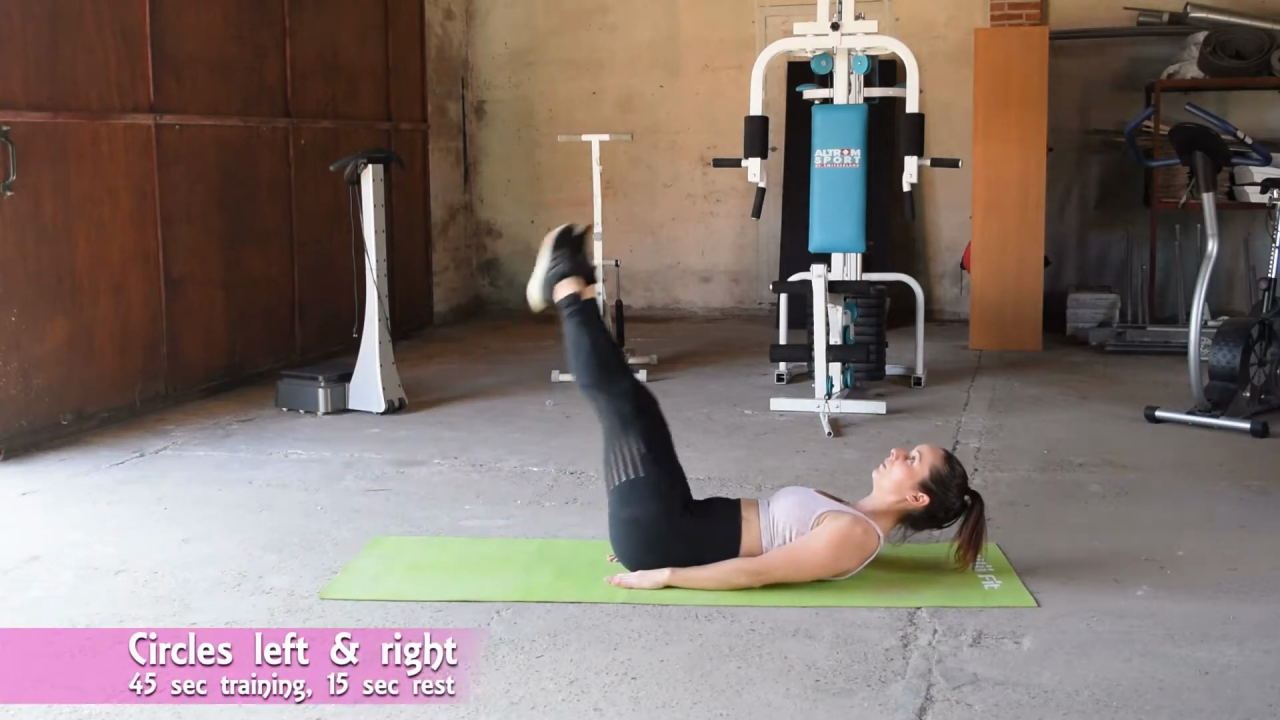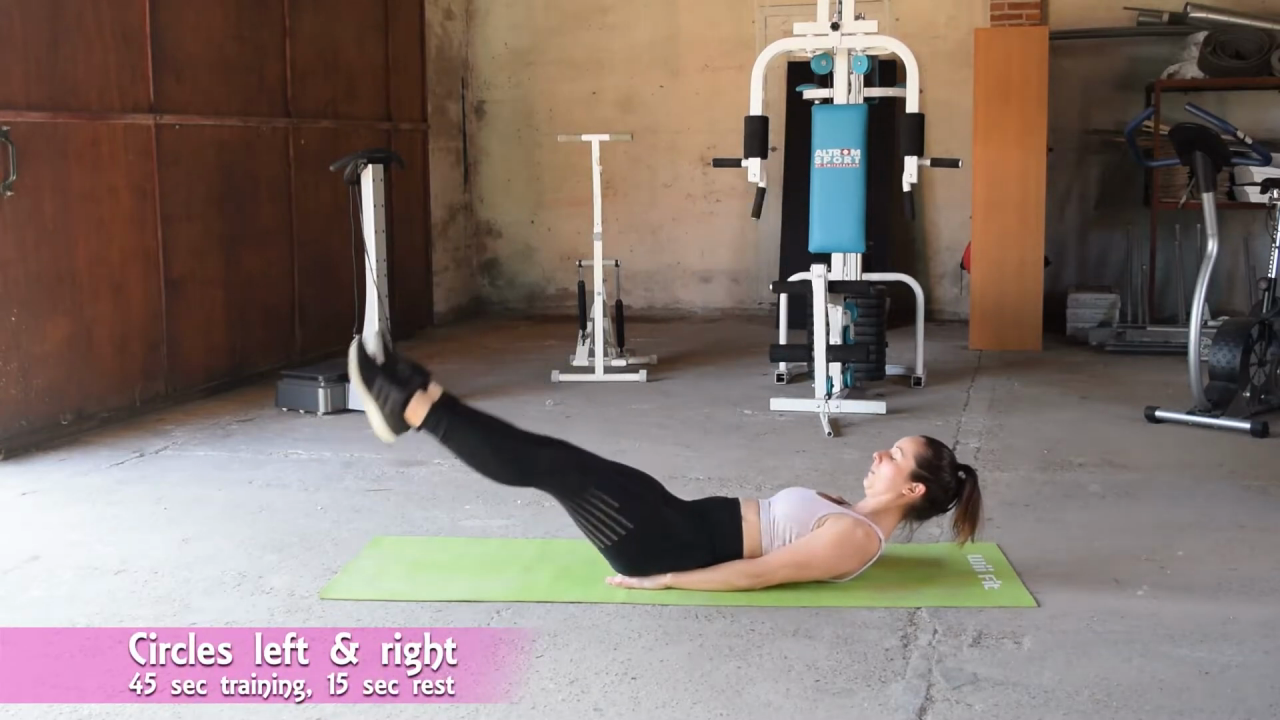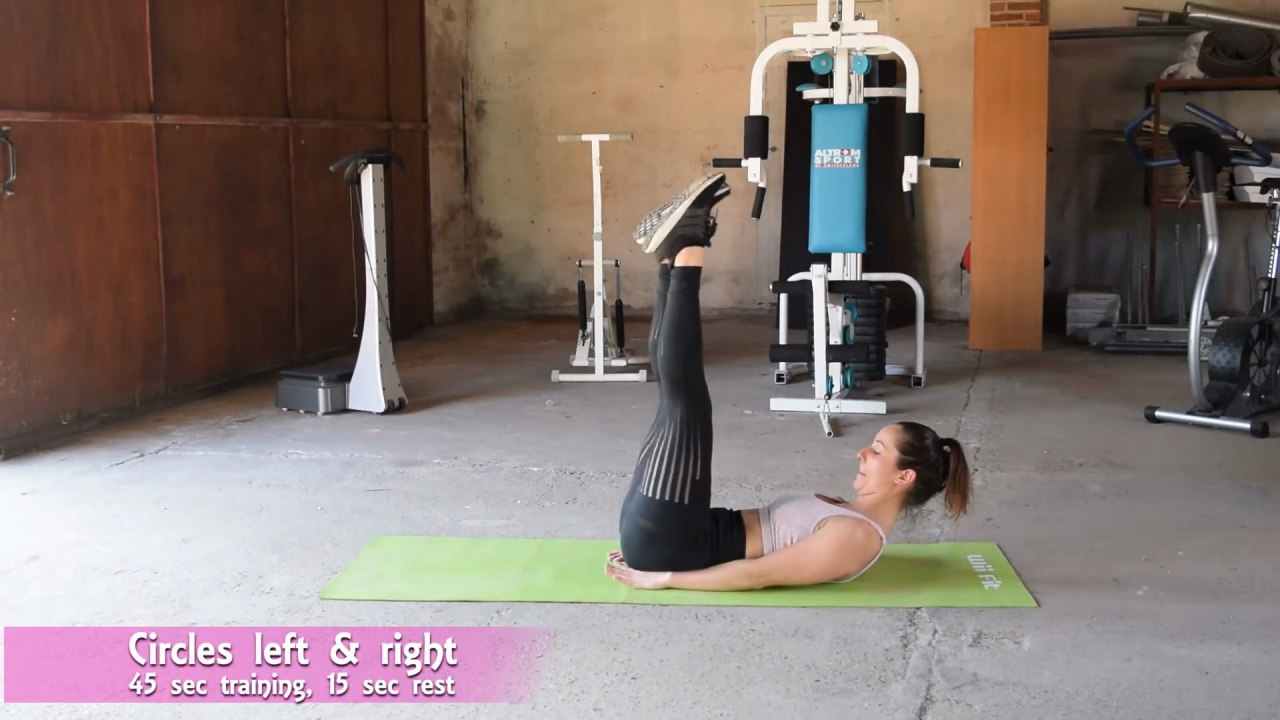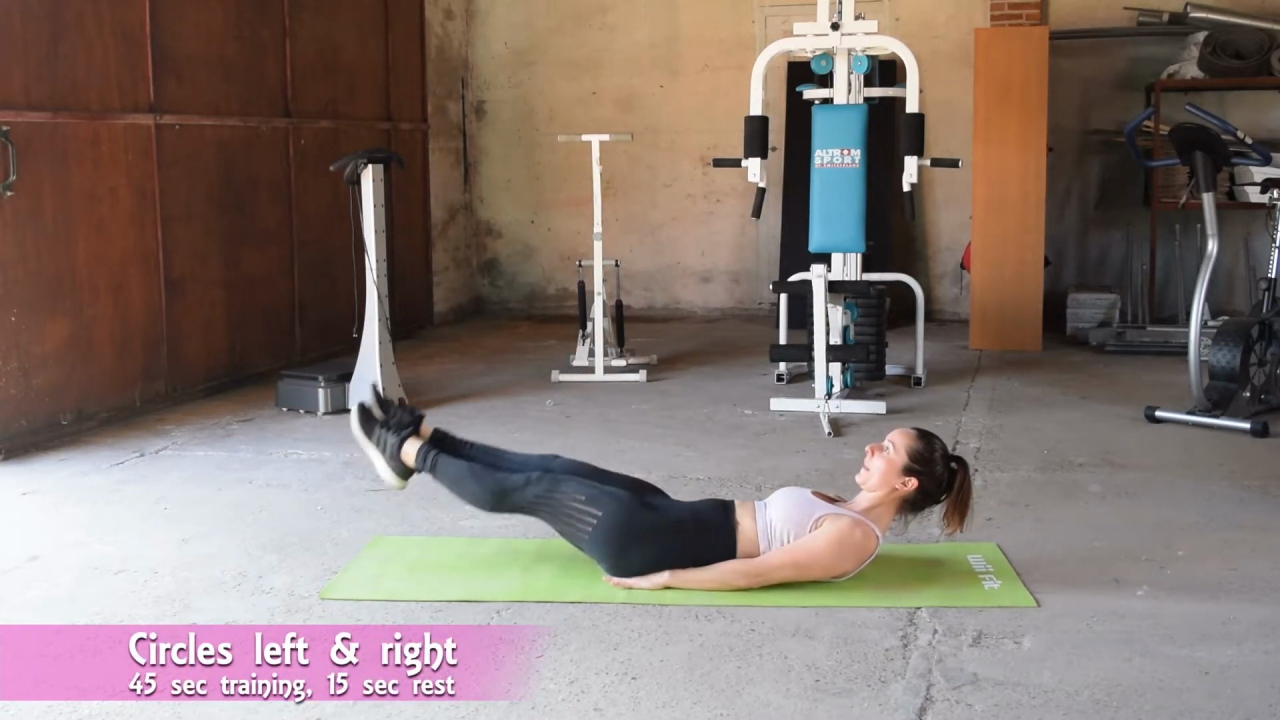
dt=1s
person 1, frame 1
left shoulder: (854, 537)
right shoulder: (855, 514)
left elbow: (758, 573)
left wrist: (663, 575)
left hip: (665, 539)
right hip: (688, 528)
left knee: (620, 402)
right knee: (633, 403)
left ankle: (567, 286)
person 1, frame 2
left shoulder: (856, 537)
right shoulder: (851, 513)
left elbow: (759, 573)
left wrist: (664, 577)
left hip: (670, 543)
right hip: (677, 525)
left knee: (551, 465)
right knee: (562, 462)
left ankle: (411, 404)
right ankle: (416, 397)
person 1, frame 3
left shoulder: (857, 537)
right shoulder: (852, 513)
left elbow: (758, 575)
left wrist: (659, 578)
left hip: (664, 549)
left knee: (685, 396)
left ankle: (687, 251)
person 1, frame 4
left shoulder: (853, 537)
right shoulder: (850, 511)
left elbow: (758, 571)
left wrist: (661, 579)
left hip: (665, 543)
right hip: (686, 518)
left knee: (538, 488)
right knee: (556, 471)
left ankle: (411, 451)
right ankle: (418, 440)
